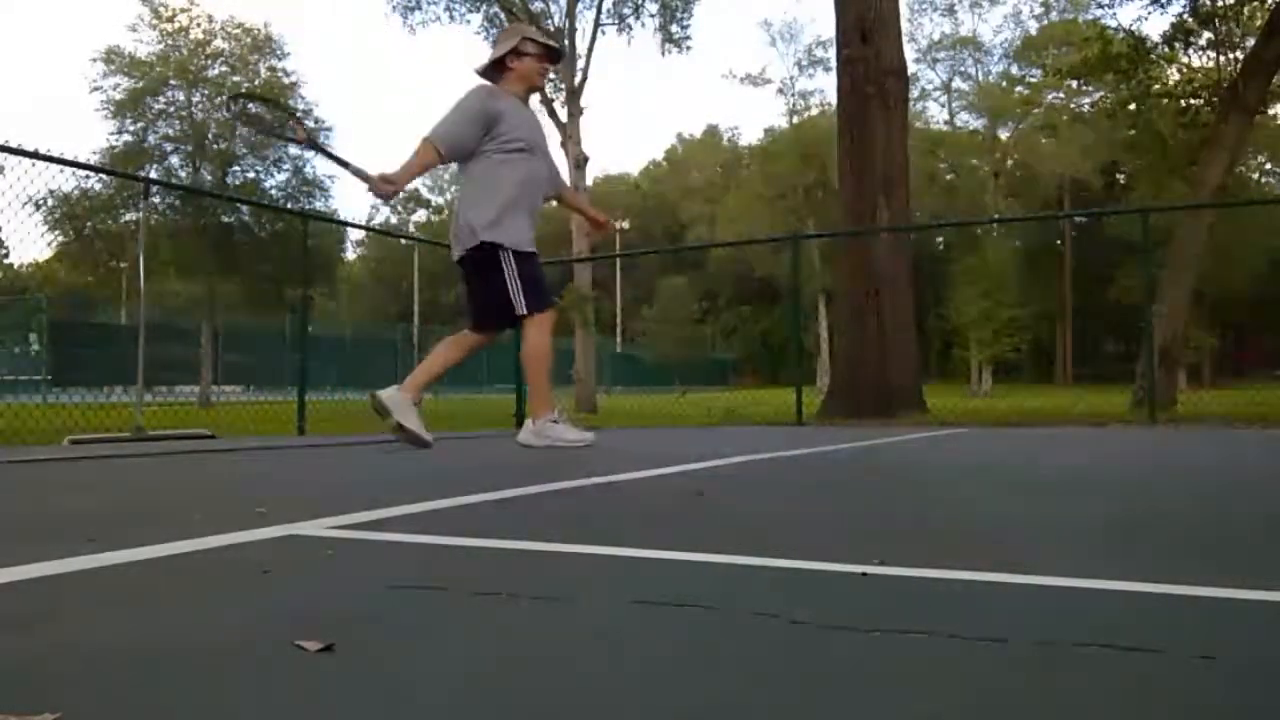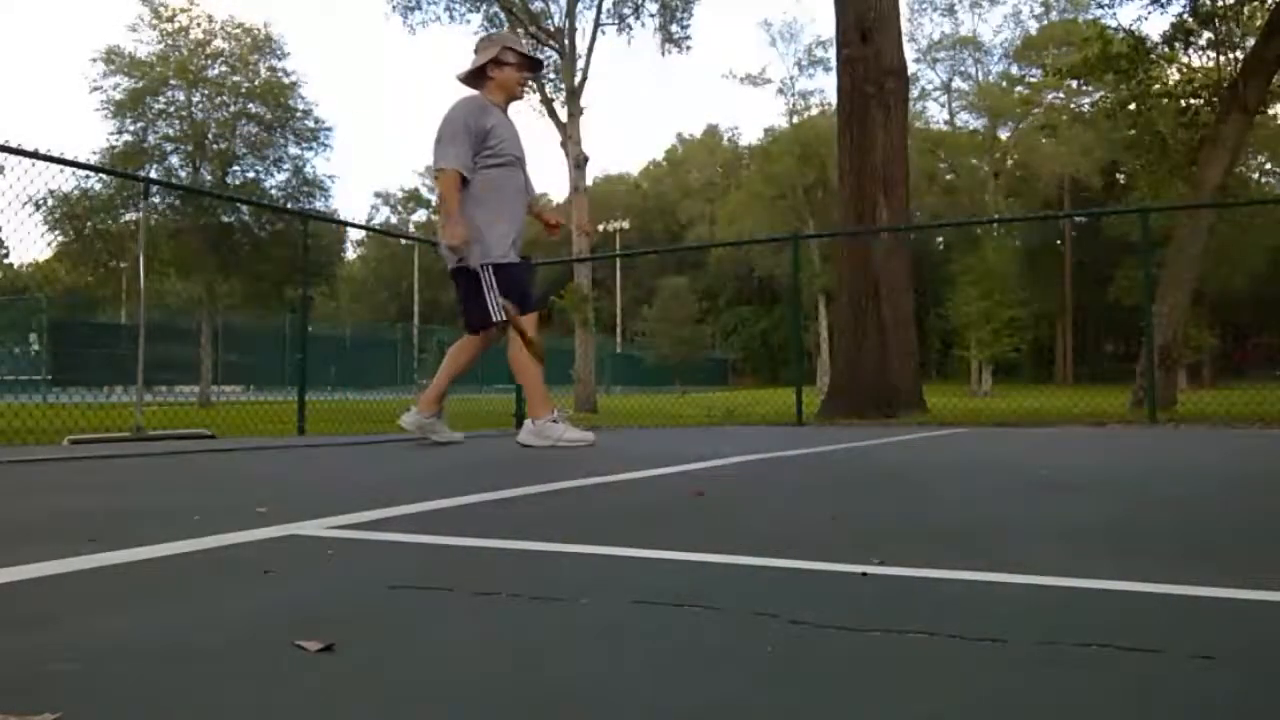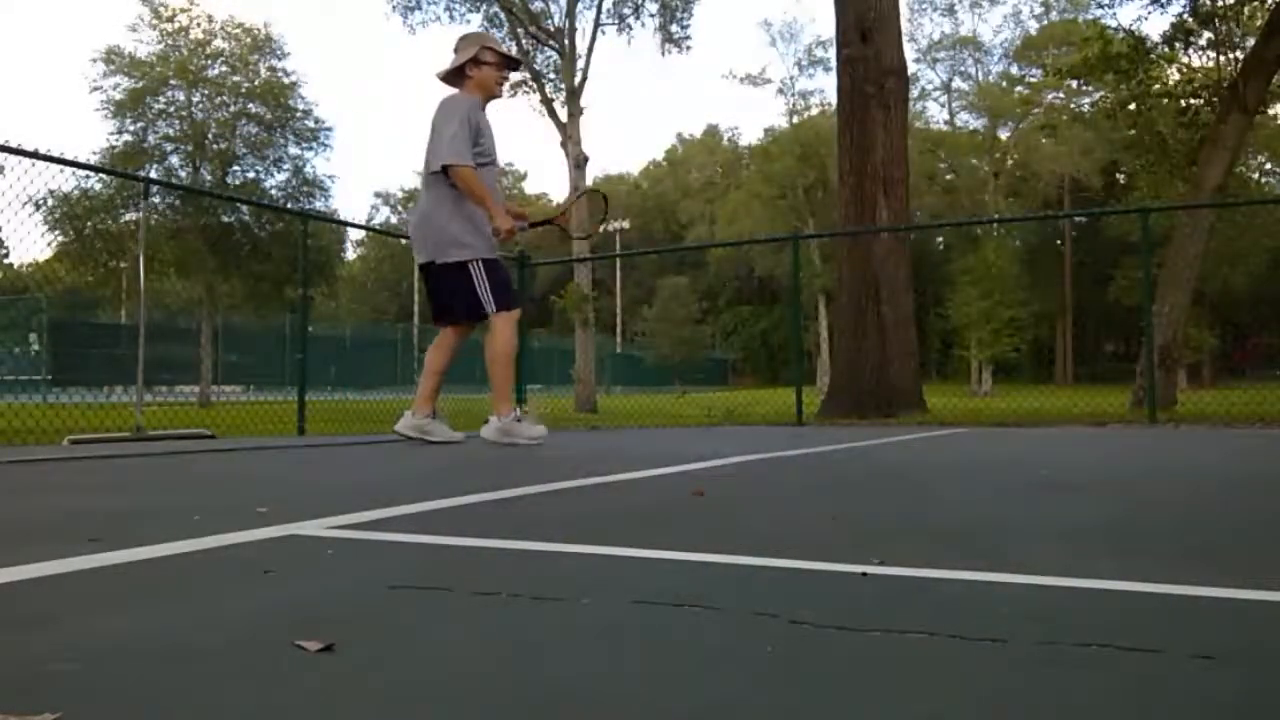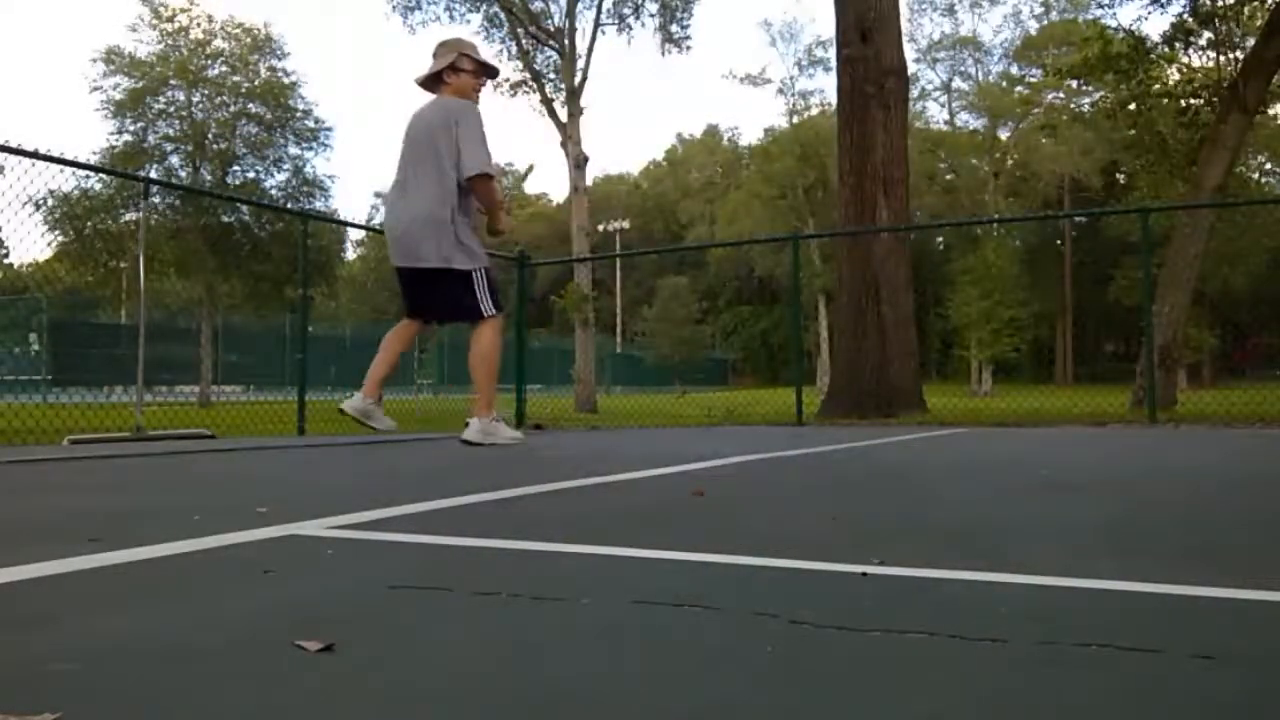
dt=0.2s
person 1, frame 1
left shoulder: (527, 118)
right shoulder: (486, 99)
left elbow: (549, 179)
right elbow: (440, 143)
left wrist: (588, 210)
right wrist: (402, 176)
left hip: (504, 236)
right hip: (491, 234)
left knee: (480, 331)
right knee: (540, 315)
left ankle: (403, 394)
right ankle: (542, 420)
person 1, frame 2
left shoulder: (501, 121)
right shoulder: (469, 110)
left elbow: (511, 186)
right elbow: (448, 169)
left wrist: (542, 213)
right wrist: (454, 223)
left hip: (496, 245)
right hip: (478, 244)
left knee: (484, 331)
right knee: (523, 319)
left ankle: (424, 412)
right ankle: (542, 420)
person 1, frame 3
left shoulder: (465, 111)
right shoulder: (462, 106)
right elbow: (457, 166)
left wrist: (498, 209)
right wrist: (498, 212)
left hip: (437, 238)
right hip: (457, 237)
left knee: (457, 325)
right knee: (505, 315)
left ankle: (421, 414)
right ankle: (505, 417)
person 1, frame 4
left shoulder: (421, 117)
right shoulder: (463, 111)
right elbow: (478, 174)
left wrist: (478, 206)
right wrist: (497, 216)
left hip: (405, 235)
right hip: (445, 236)
left knee: (414, 319)
right knee: (488, 322)
left ankle: (366, 398)
right ankle: (484, 420)
